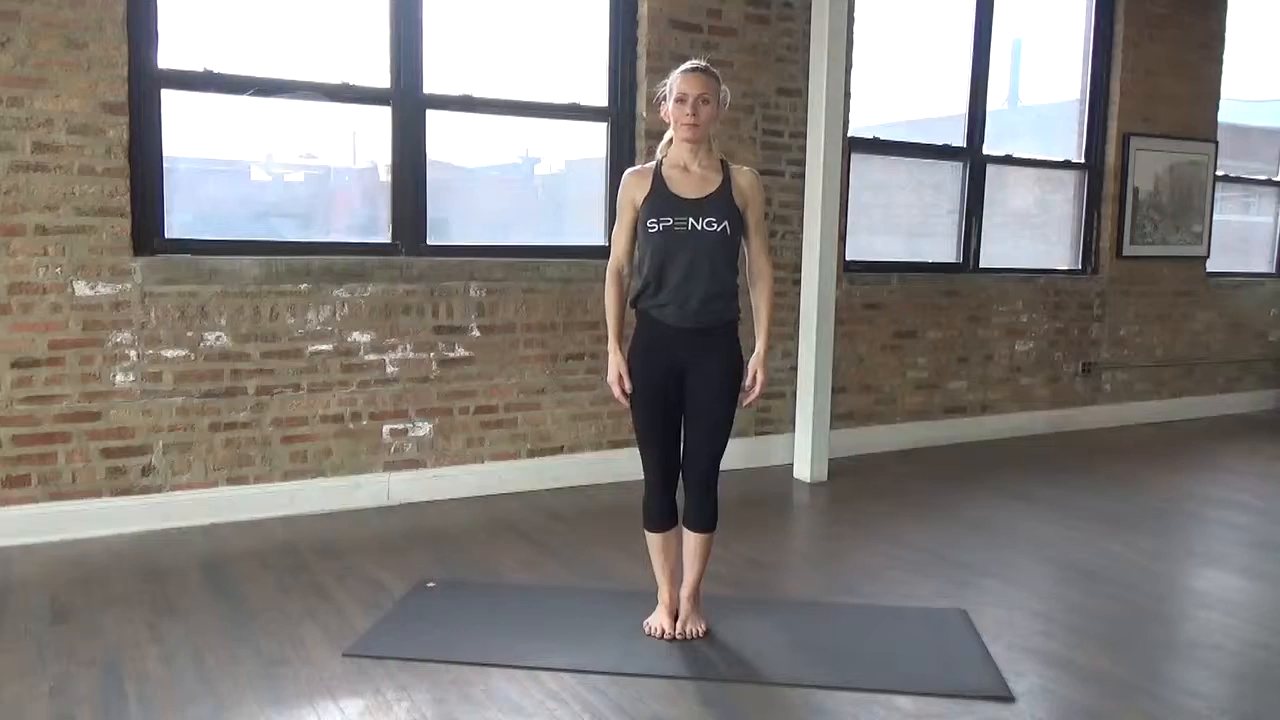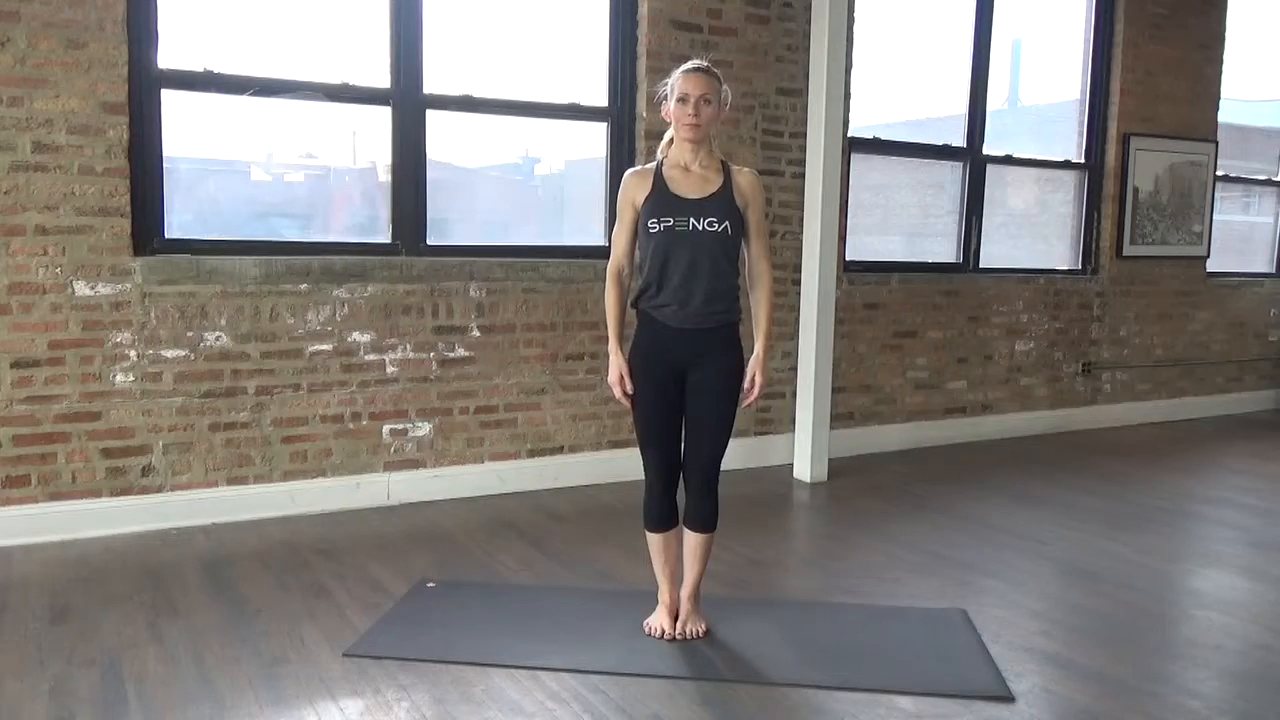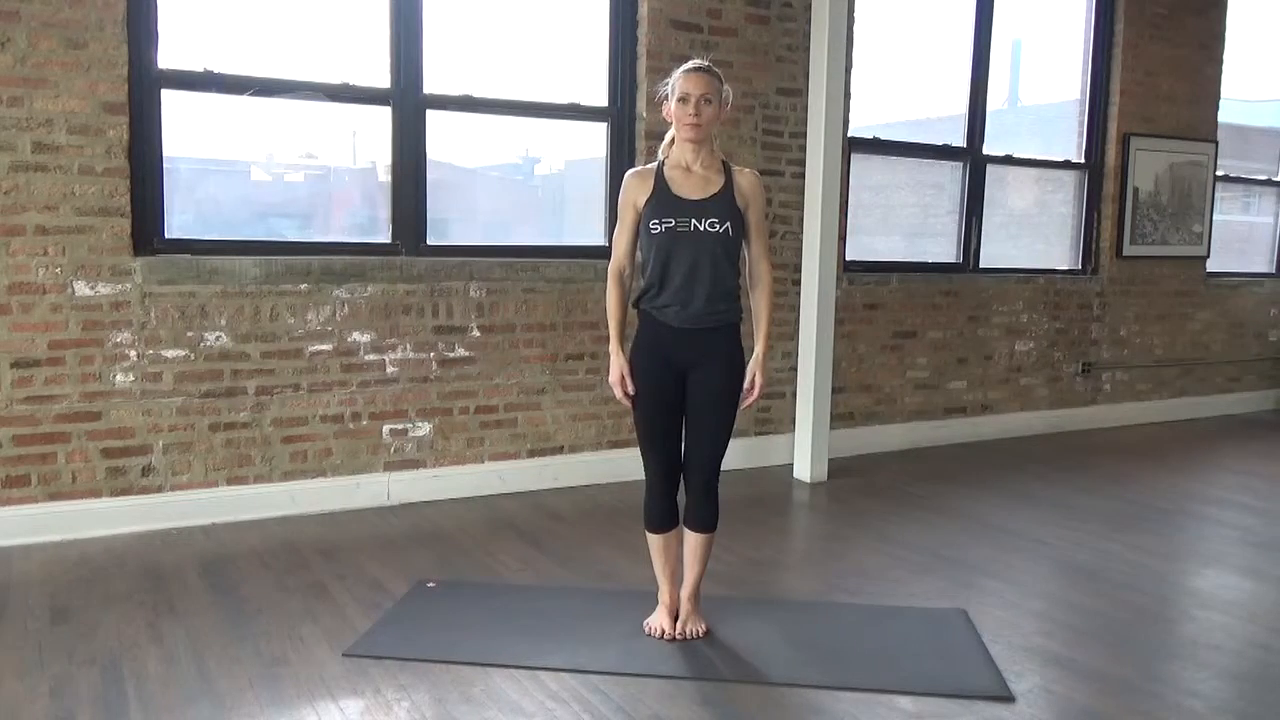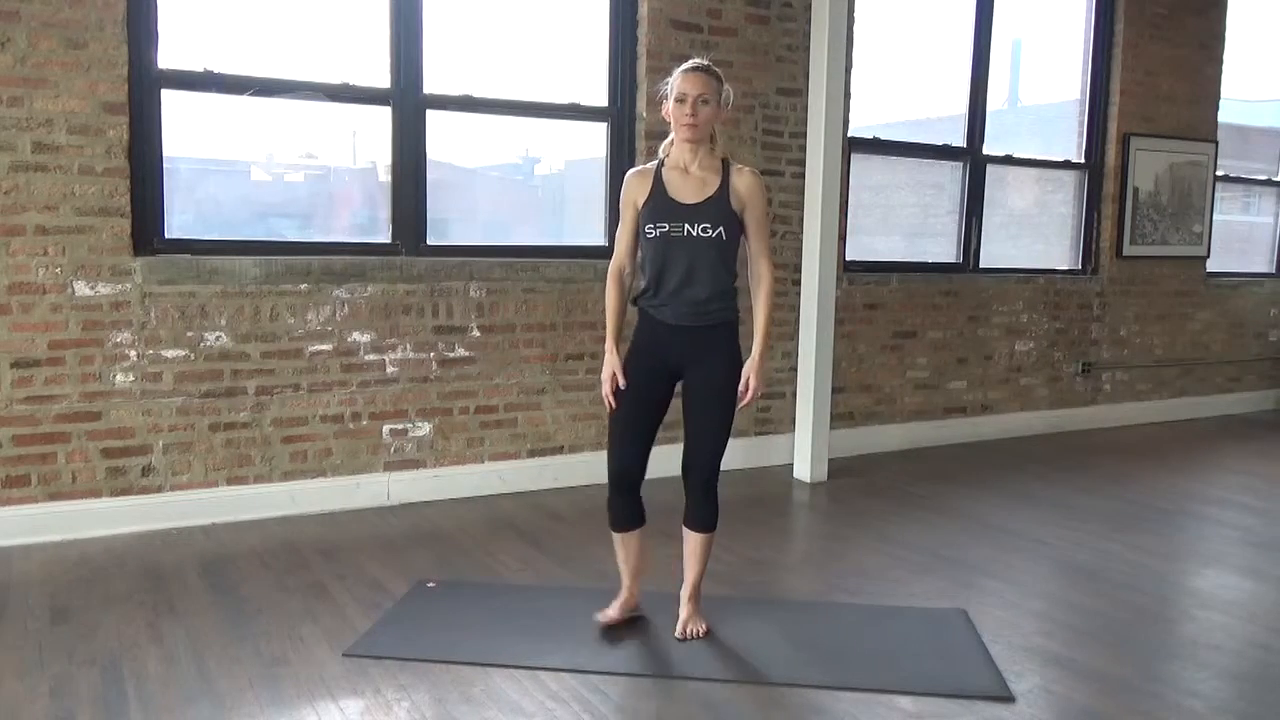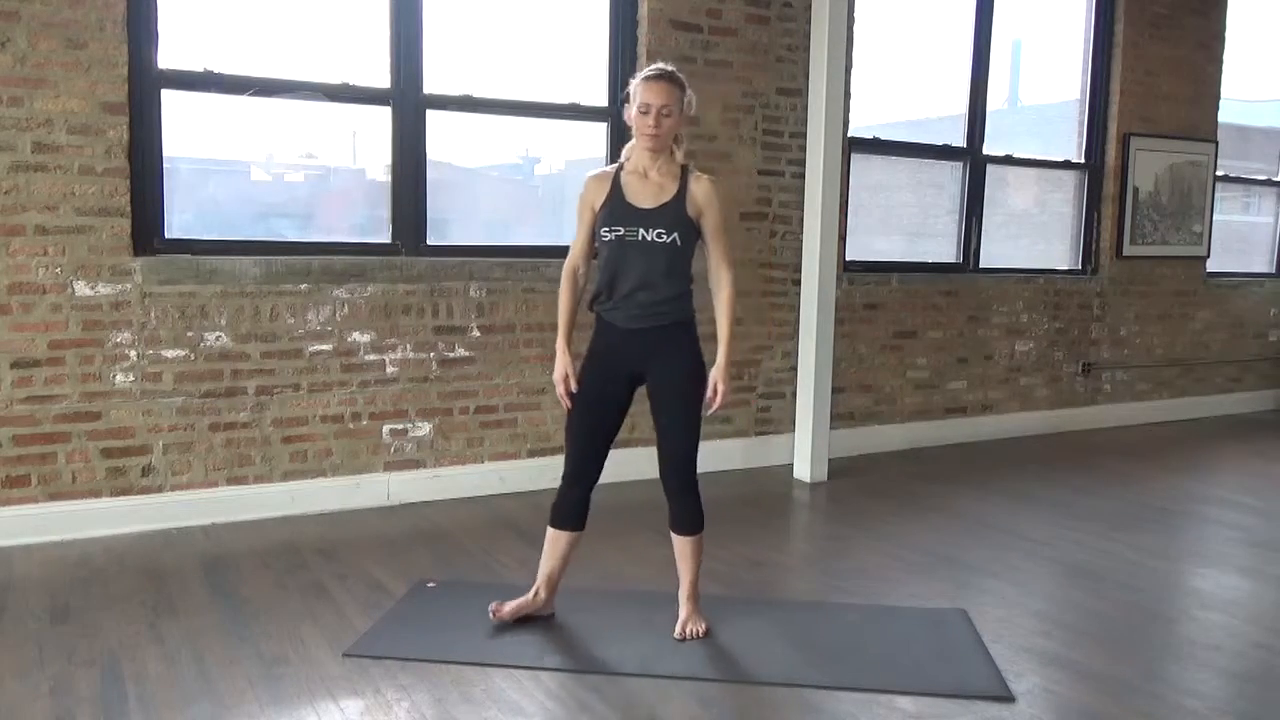
dt=0.4s
person 1, frame 1
left shoulder: (742, 183)
right shoulder: (638, 182)
left elbow: (759, 268)
right elbow: (618, 268)
left wrist: (761, 346)
right wrist: (614, 348)
left hip: (715, 346)
right hip: (654, 343)
left knee: (701, 475)
right knee: (659, 475)
left ankle: (690, 598)
right ankle: (665, 598)
person 1, frame 2
left shoulder: (743, 184)
right shoulder: (639, 182)
left elbow: (760, 269)
right elbow: (618, 269)
left wrist: (761, 347)
right wrist: (614, 348)
left hip: (716, 346)
right hip: (655, 343)
left knee: (702, 476)
right knee: (660, 475)
left ankle: (690, 598)
right ankle: (665, 598)
person 1, frame 3
left shoulder: (744, 184)
right shoulder: (640, 182)
left elbow: (759, 270)
right elbow: (619, 270)
left wrist: (761, 349)
right wrist: (616, 350)
left hip: (718, 347)
right hip: (656, 343)
left knee: (702, 476)
right knee: (661, 476)
left ankle: (690, 599)
right ankle: (665, 598)
person 1, frame 4
left shoulder: (743, 183)
right shoulder: (640, 181)
left elbow: (761, 270)
right elbow: (620, 268)
left wrist: (757, 352)
right wrist: (610, 348)
left hip: (714, 344)
right hip: (653, 339)
left knee: (701, 476)
right knee: (622, 470)
left ankle: (689, 598)
right ankle: (630, 590)
person 1, frame 5
left shoulder: (699, 190)
right shoulder: (599, 185)
left elbow: (721, 275)
right elbow: (575, 269)
left wrist: (723, 357)
right wrist: (563, 348)
left hip: (673, 346)
right hip: (610, 342)
left knee: (678, 477)
right knee: (578, 472)
left ankle: (688, 600)
right ankle: (542, 592)
